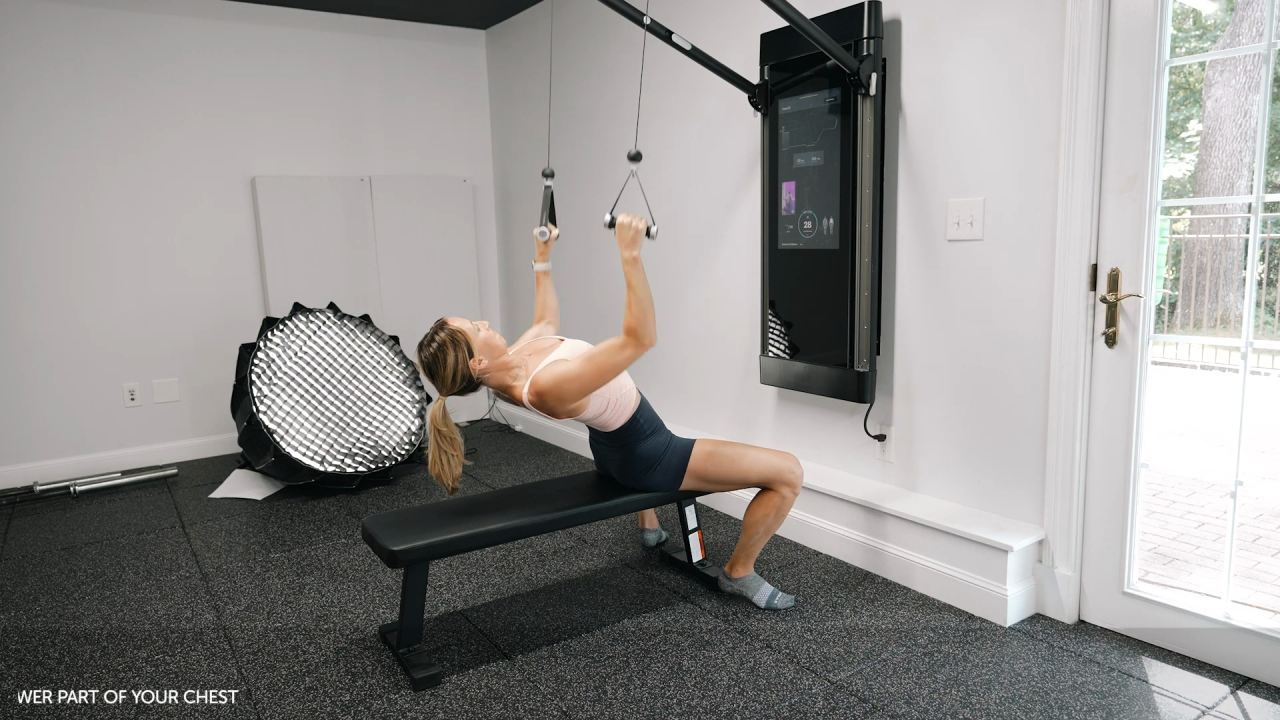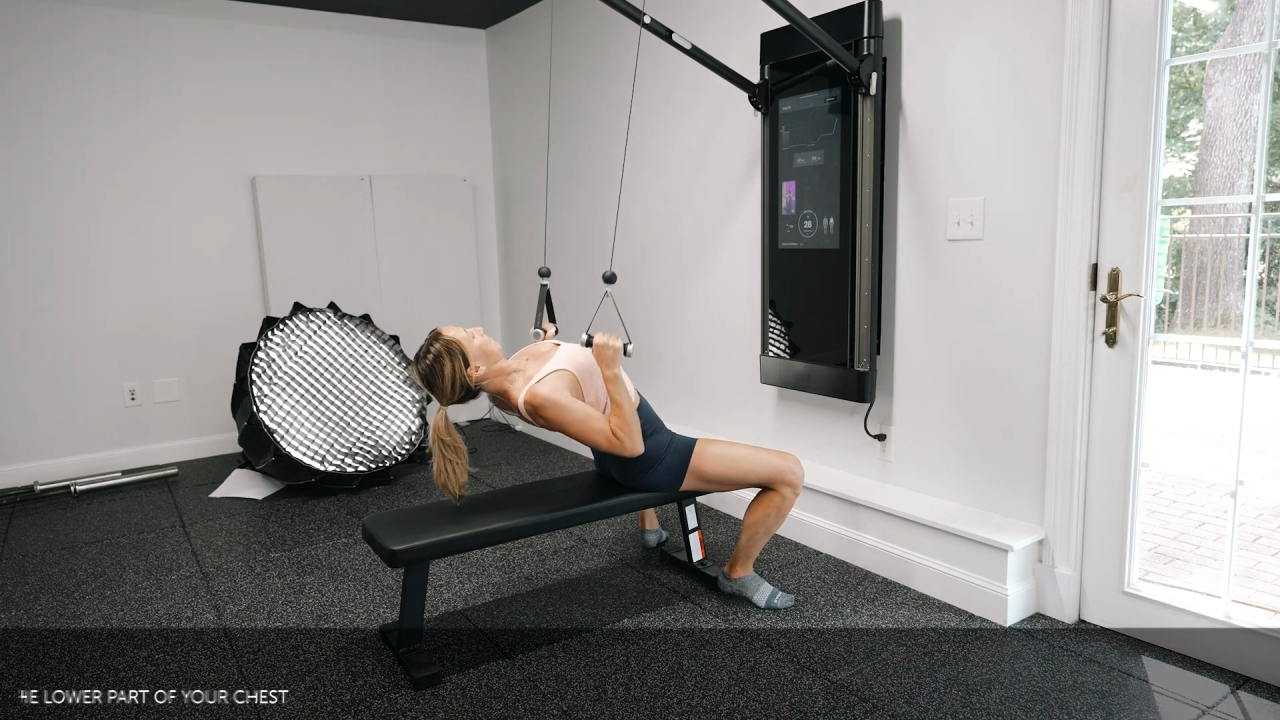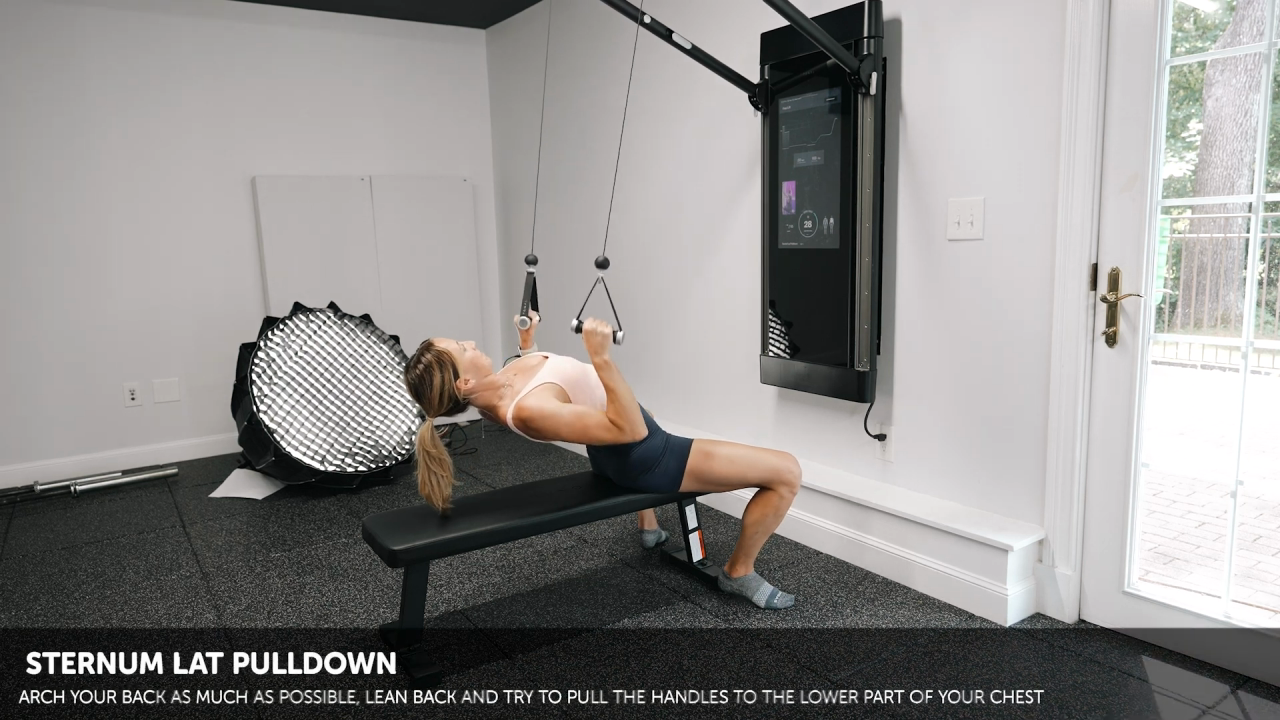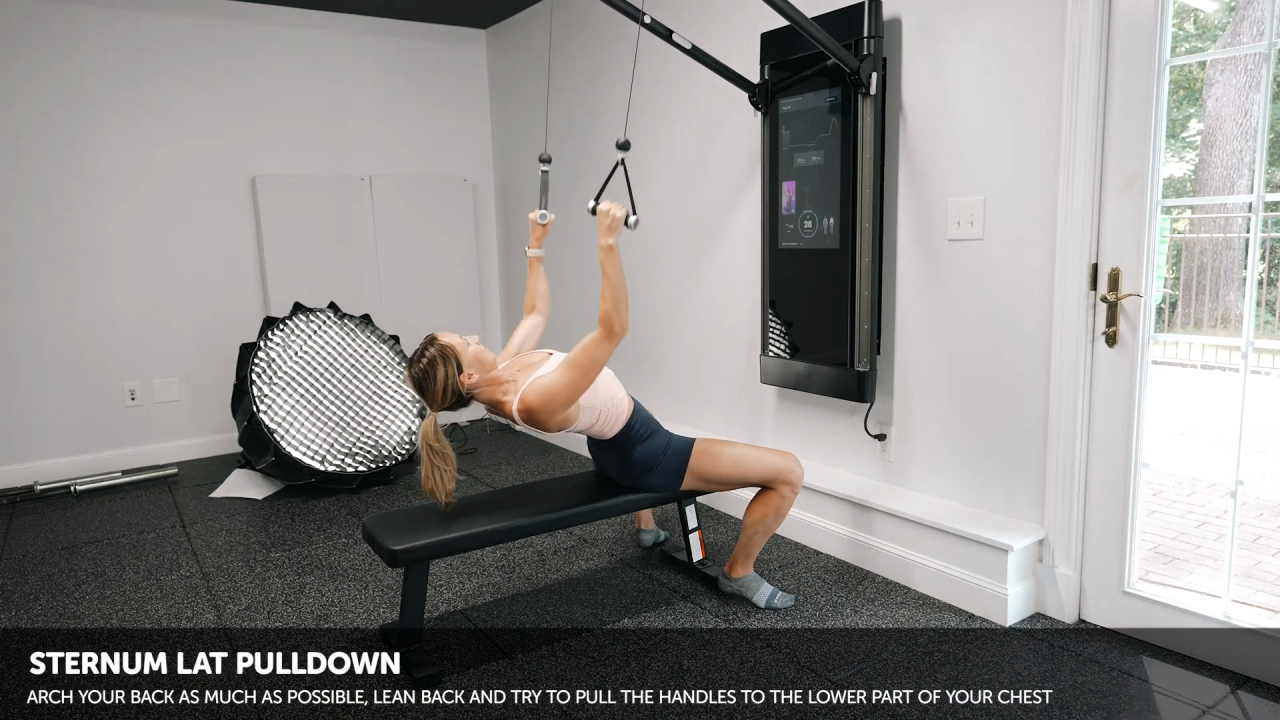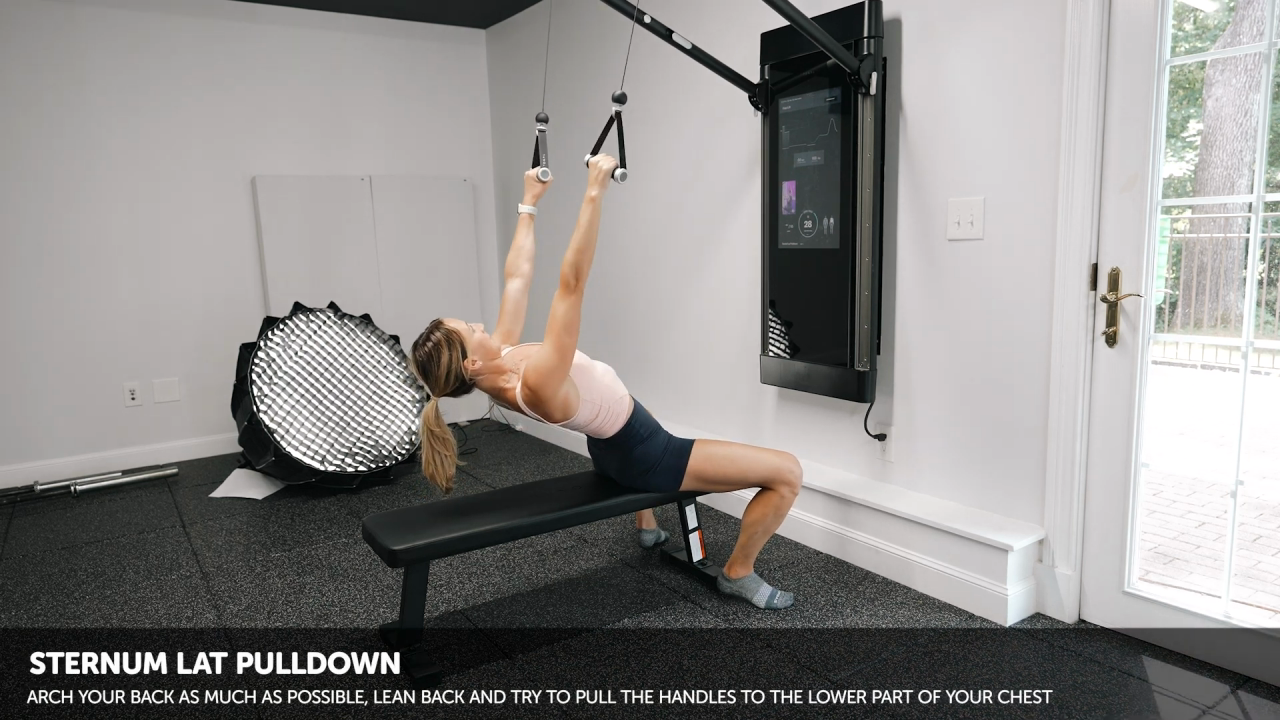
dt=0.7s
person 1, frame 1
left shoulder: (510, 366)
right shoulder: (547, 387)
left elbow: (546, 325)
right elbow: (640, 339)
left wrist: (542, 259)
right wrist: (630, 254)
left hip: (617, 446)
right hip: (644, 457)
right knee: (788, 473)
left ankle: (649, 525)
right ankle: (738, 574)
person 1, frame 2
left shoulder: (505, 378)
right shoulder: (539, 396)
right elbow: (631, 444)
left wrist: (543, 342)
right wrist: (609, 369)
left hip: (613, 452)
right hip: (649, 455)
right knee: (789, 473)
left ankle: (650, 527)
right ankle: (739, 574)
person 1, frame 3
left shoulder: (496, 391)
right shoulder: (527, 409)
right elbow: (631, 428)
left wrist: (526, 343)
right wrist: (601, 356)
left hip: (612, 452)
right hip: (642, 458)
right knee: (786, 472)
left ankle: (649, 526)
right ankle: (739, 573)
person 1, frame 4
left shoulder: (500, 376)
right shoulder: (535, 402)
left elbow: (535, 313)
right elbow: (613, 329)
left wrist: (535, 246)
right wrist: (608, 243)
left hip: (617, 446)
right hip: (645, 457)
left knee: (646, 404)
right knee: (788, 471)
left ankle: (646, 526)
right ankle: (738, 574)
person 1, frame 5
left shoulder: (502, 360)
right shoulder: (536, 385)
left elbow: (517, 275)
right elbow: (572, 282)
left wrist: (529, 202)
right wrist: (593, 193)
left hip: (616, 448)
right hip: (645, 458)
right knee: (787, 472)
left ankle: (647, 526)
right ankle: (738, 573)
